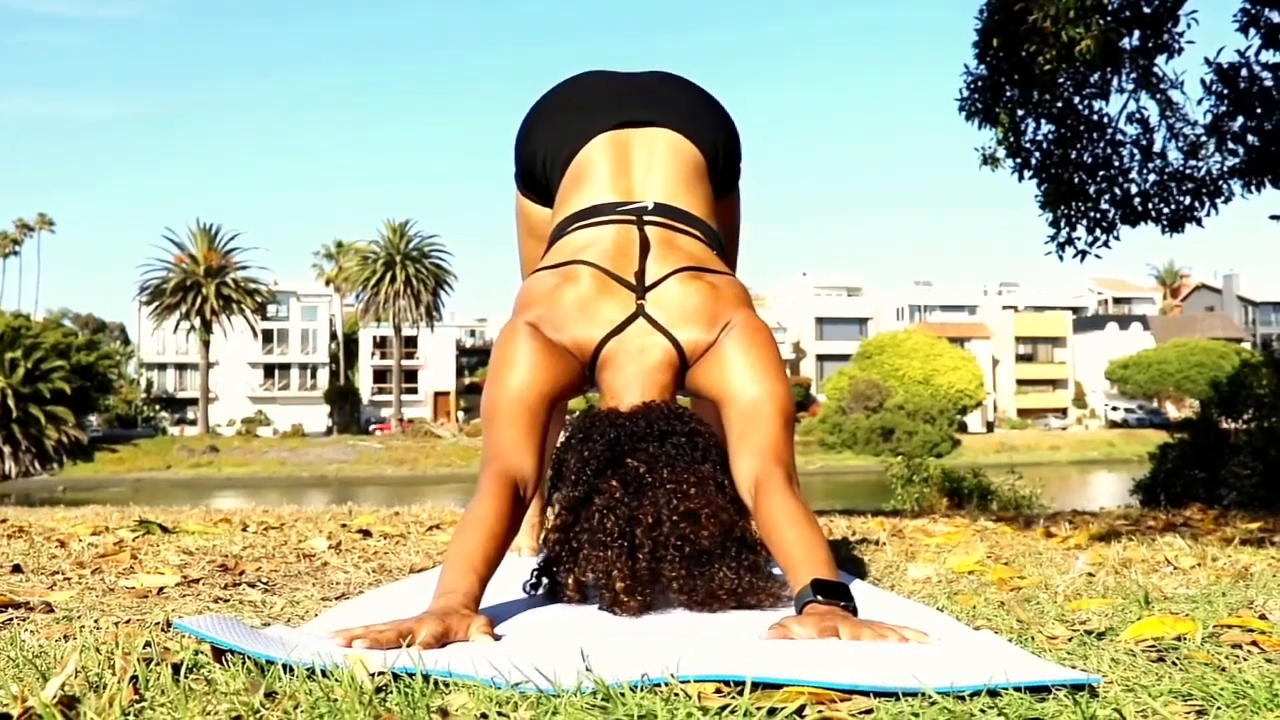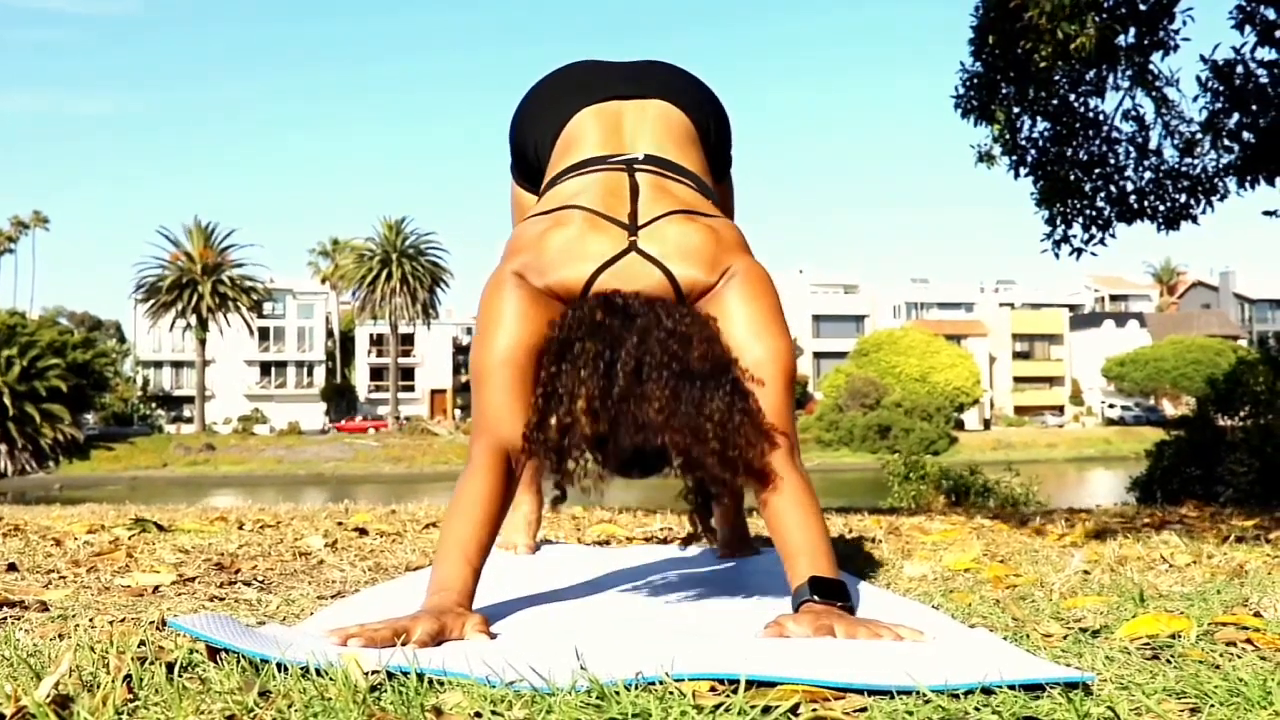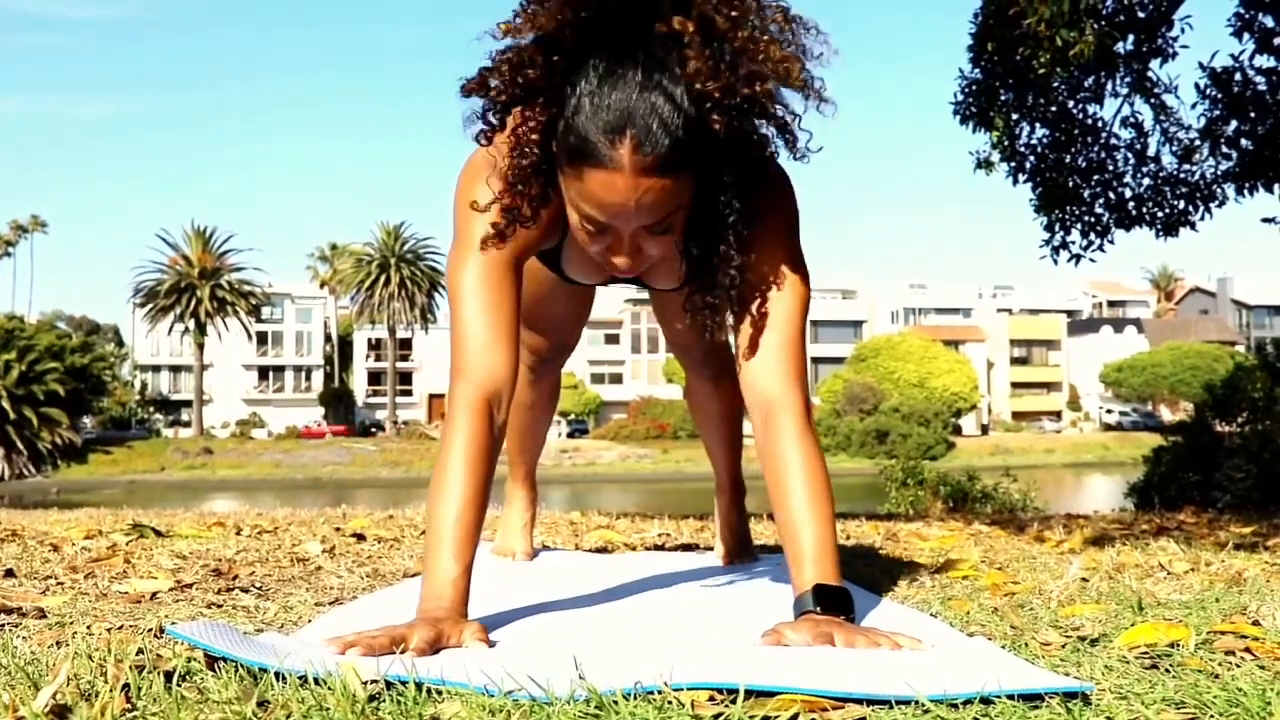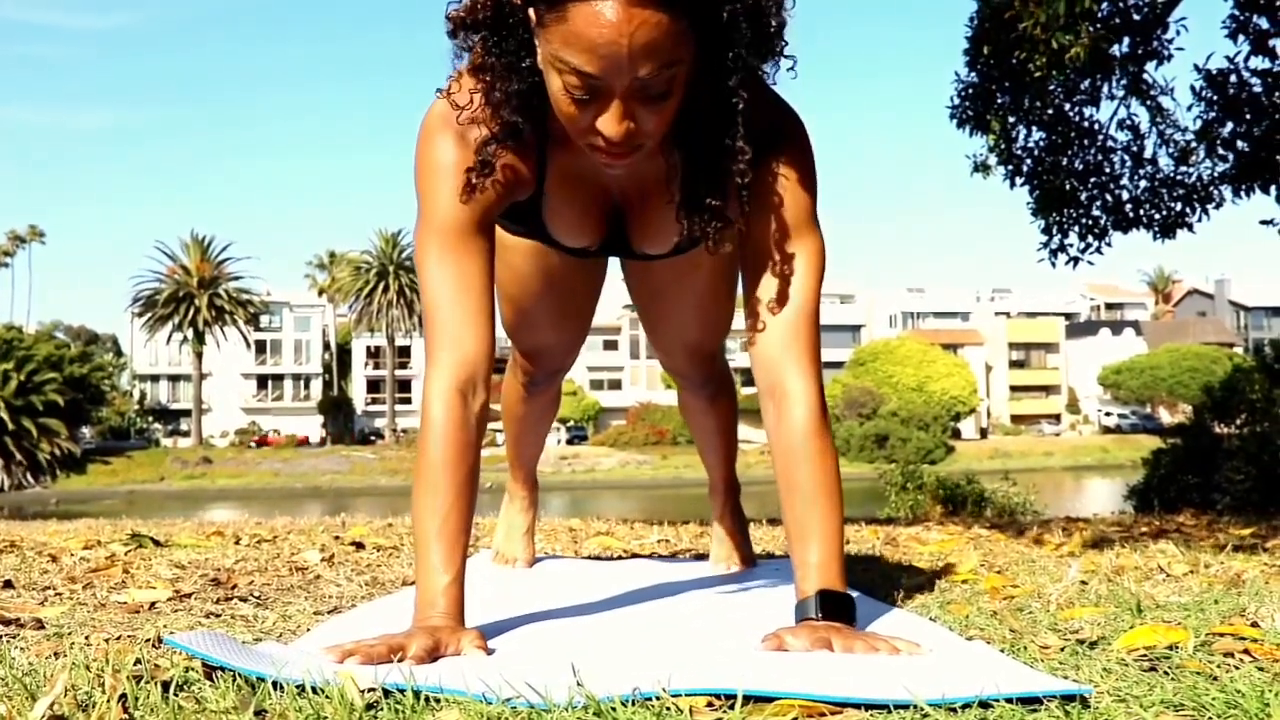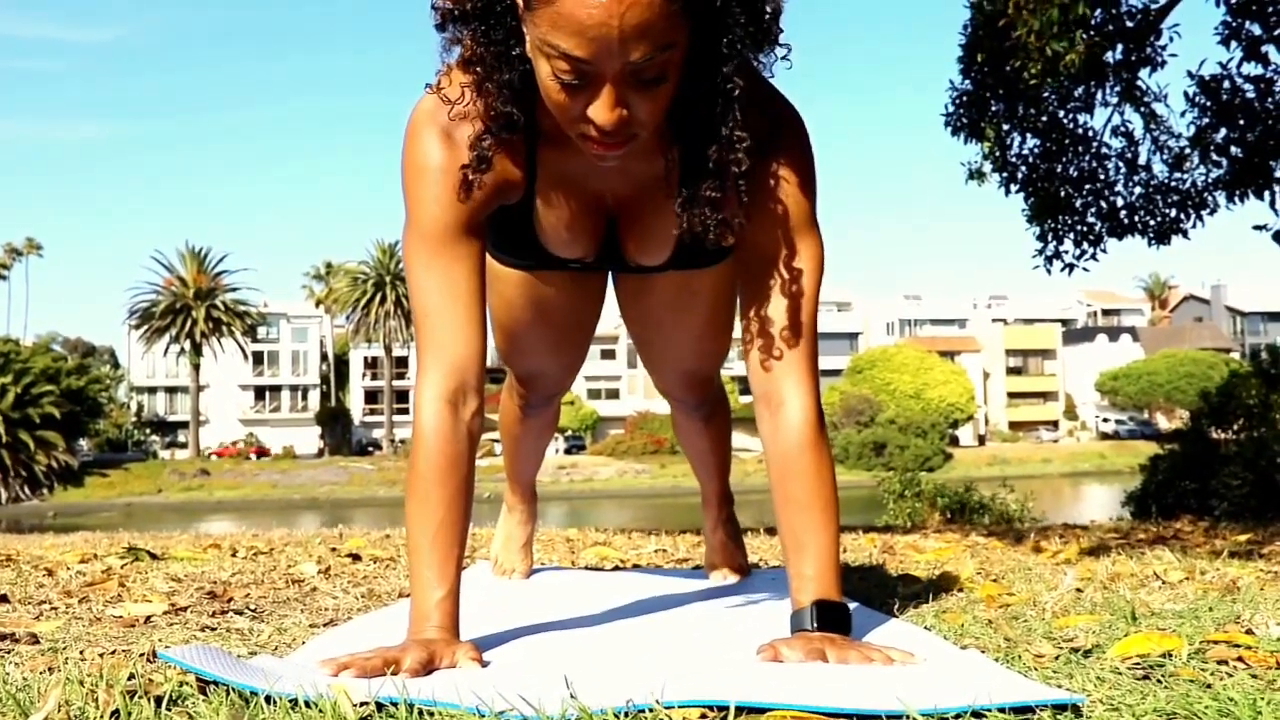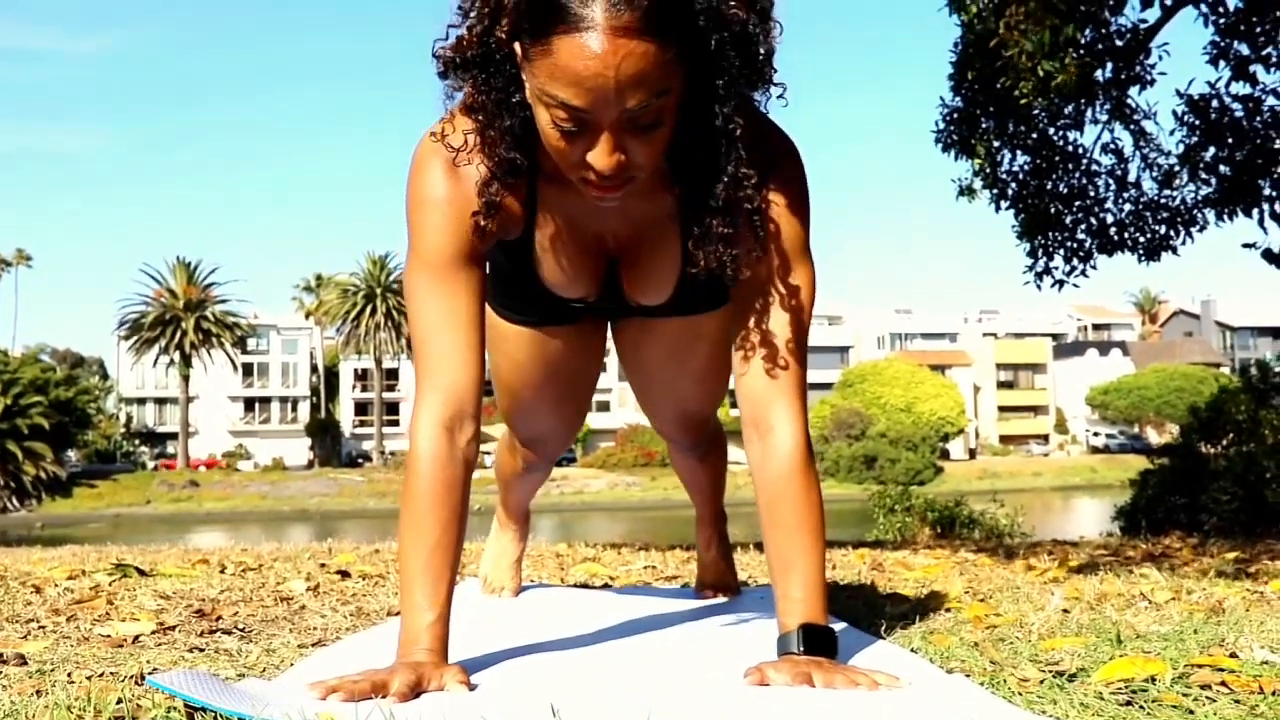
dt=0.7s
person 1, frame 1
left shoulder: (728, 339)
right shoulder: (542, 339)
left elbow: (769, 481)
right elbow: (502, 481)
left wrist: (824, 602)
left ankle: (721, 524)
right ankle: (532, 517)
person 1, frame 2
left shoulder: (729, 284)
right shoulder: (530, 286)
left elbow: (775, 450)
right elbow: (492, 450)
left wrist: (821, 597)
right wrist: (444, 603)
left knee: (728, 372)
right knee: (529, 363)
left ankle: (727, 514)
right ankle: (527, 498)
person 1, frame 3
left shoulder: (752, 195)
right shoulder: (506, 178)
left elbow: (779, 399)
right elbow: (477, 395)
left wrist: (823, 603)
right wrist: (440, 607)
right hip: (555, 214)
right knee: (540, 349)
left ankle: (730, 501)
right ankle: (521, 494)
person 1, frame 4
left shoulder: (761, 135)
right shoulder: (471, 123)
left elbow: (790, 381)
right elbow: (456, 379)
left wrist: (824, 604)
right wrist: (437, 613)
left hip: (686, 221)
right hip: (543, 219)
right knee: (541, 359)
left ankle: (725, 504)
right ankle: (520, 496)
person 1, frame 5
left shoulder: (756, 130)
right shoulder: (457, 124)
left elbow: (786, 389)
right elbow: (448, 390)
left wrist: (820, 617)
right wrist: (432, 627)
left hip: (686, 238)
right hip: (536, 237)
right knee: (538, 381)
left ankle: (719, 515)
right ankle: (518, 507)
person 1, frame 6
left shoulder: (755, 164)
right shoulder: (461, 163)
left elbow: (775, 418)
right elbow: (445, 417)
left wrist: (805, 641)
right wrist: (421, 650)
left hip: (684, 290)
right hip: (540, 291)
right knee: (541, 438)
left ankle: (712, 536)
right ankle: (510, 521)
